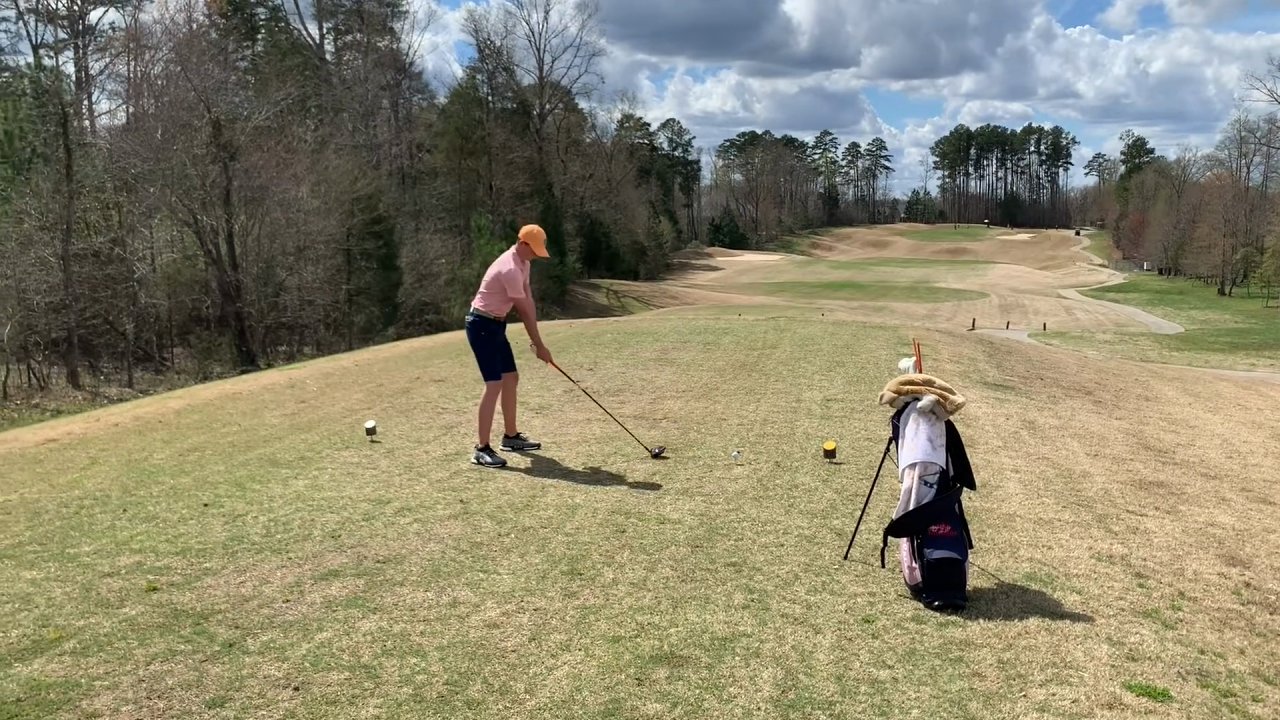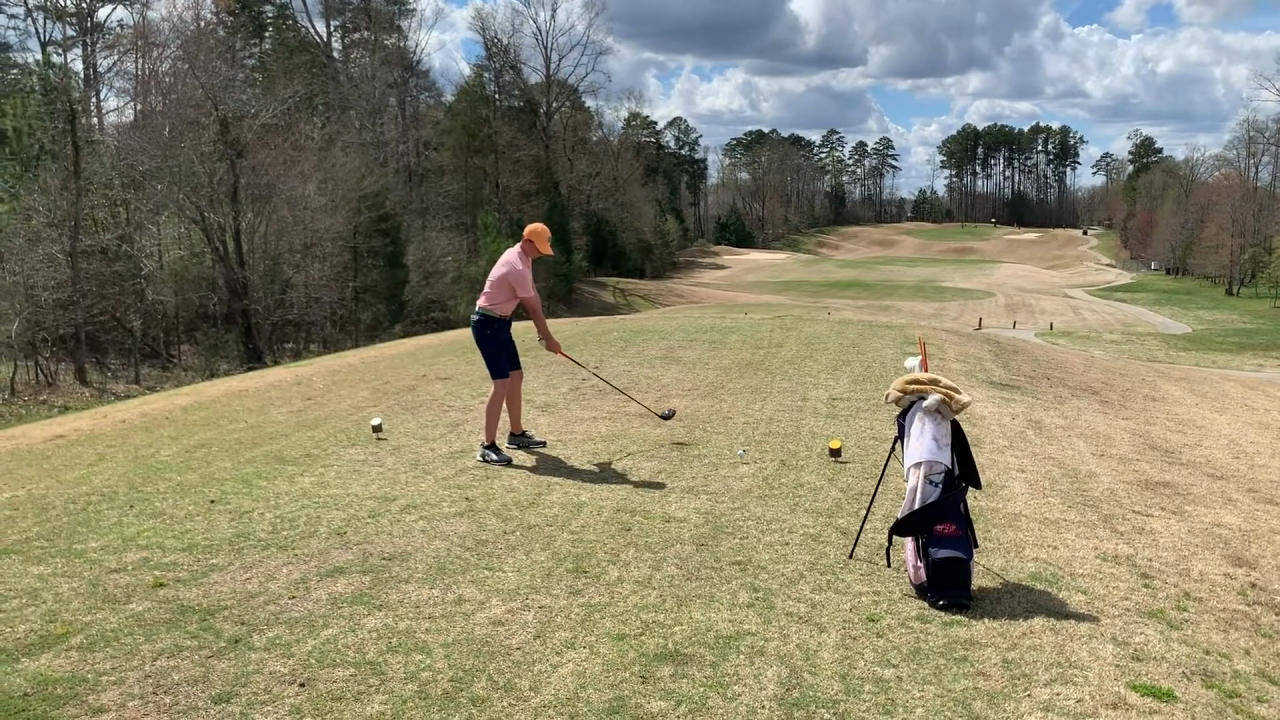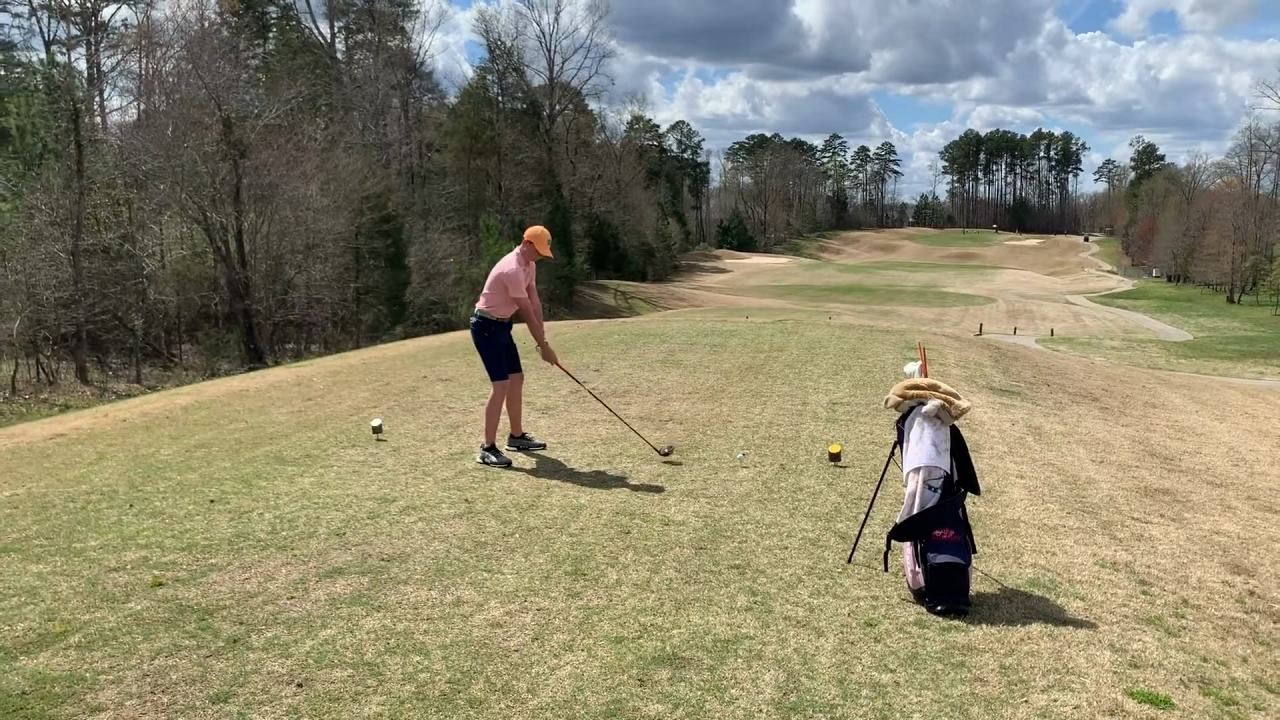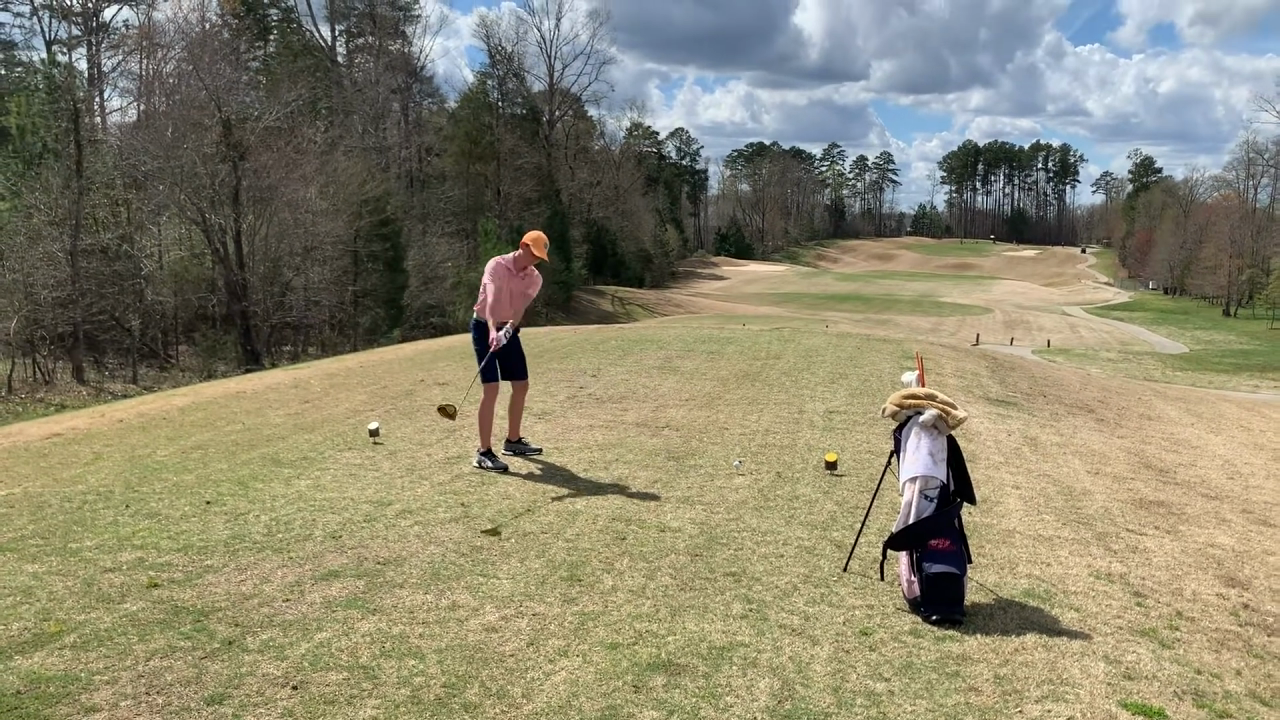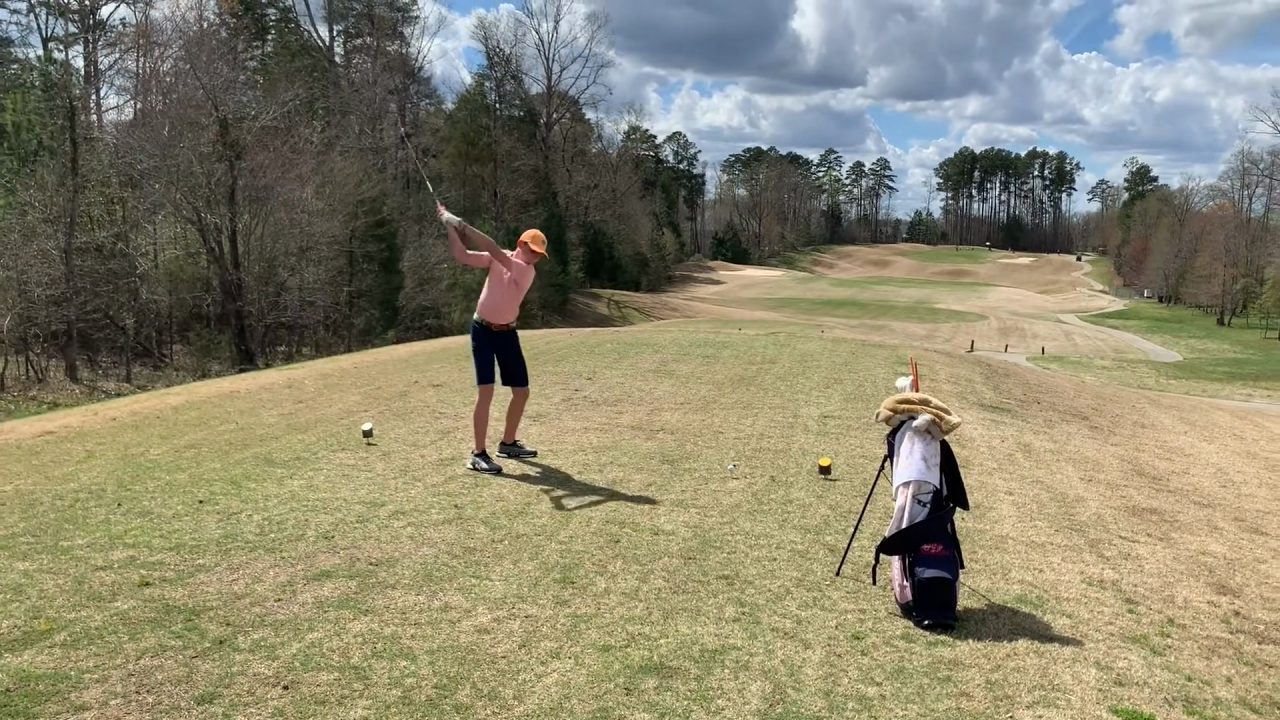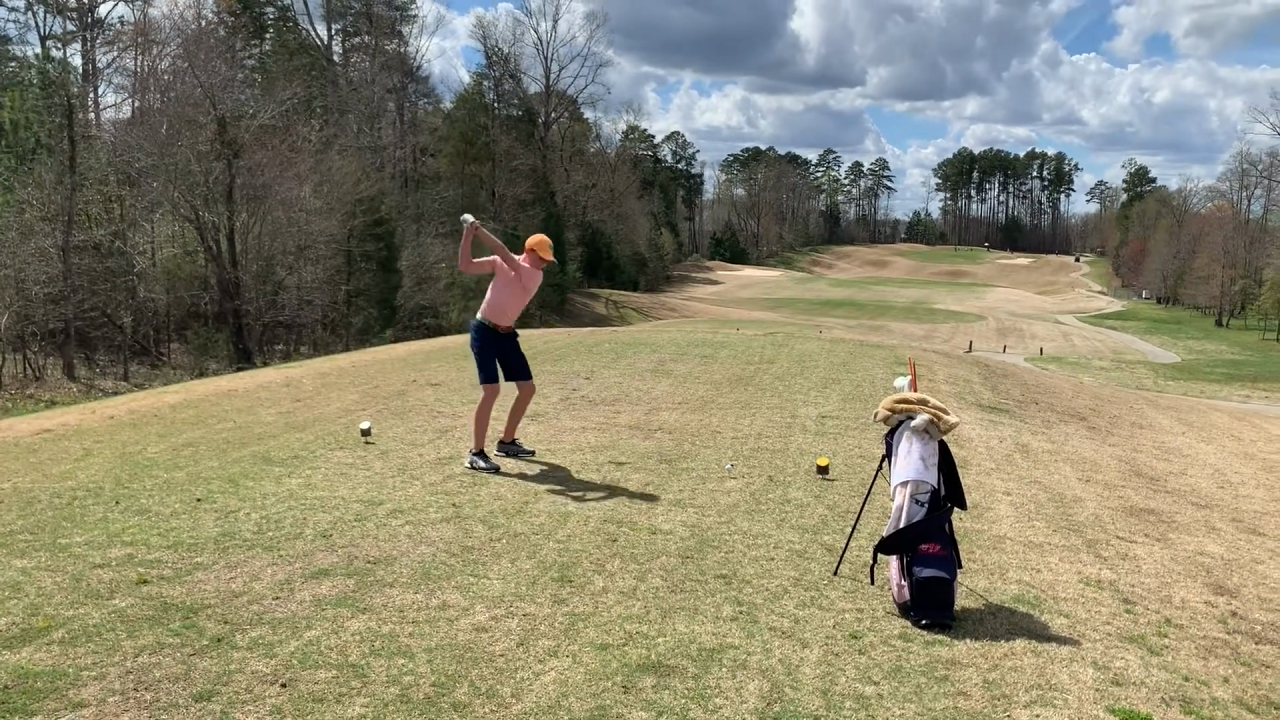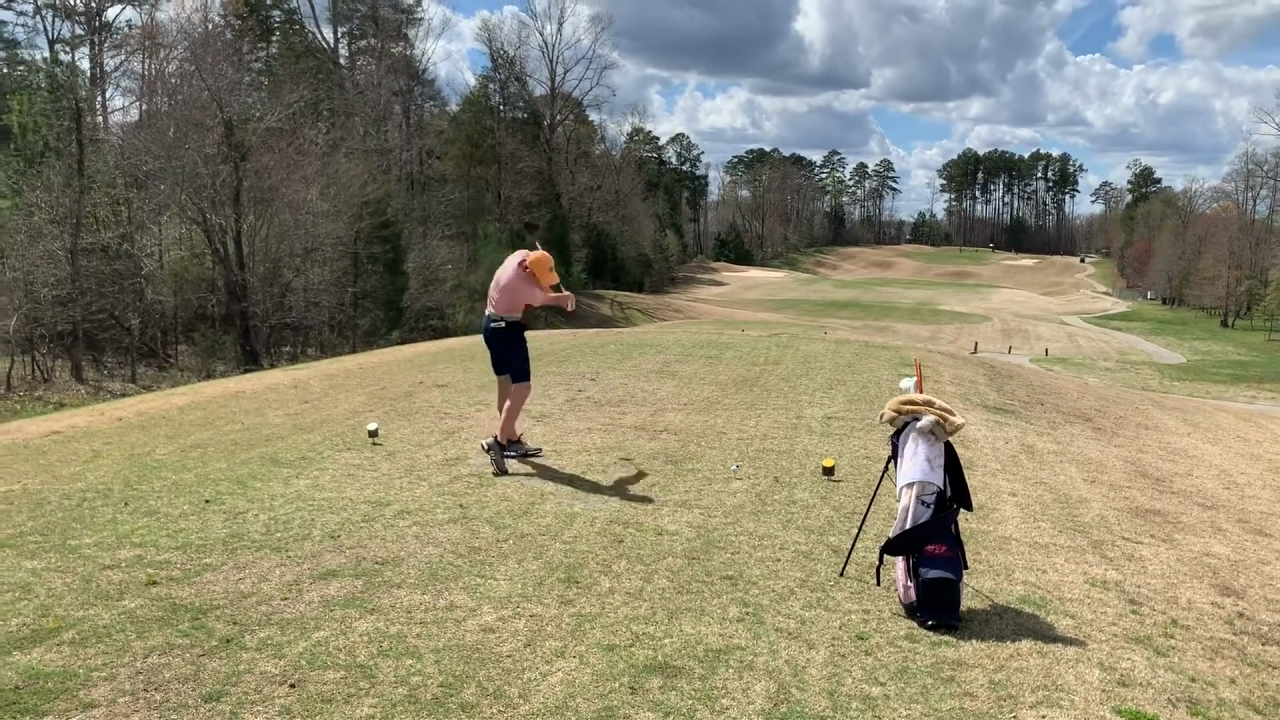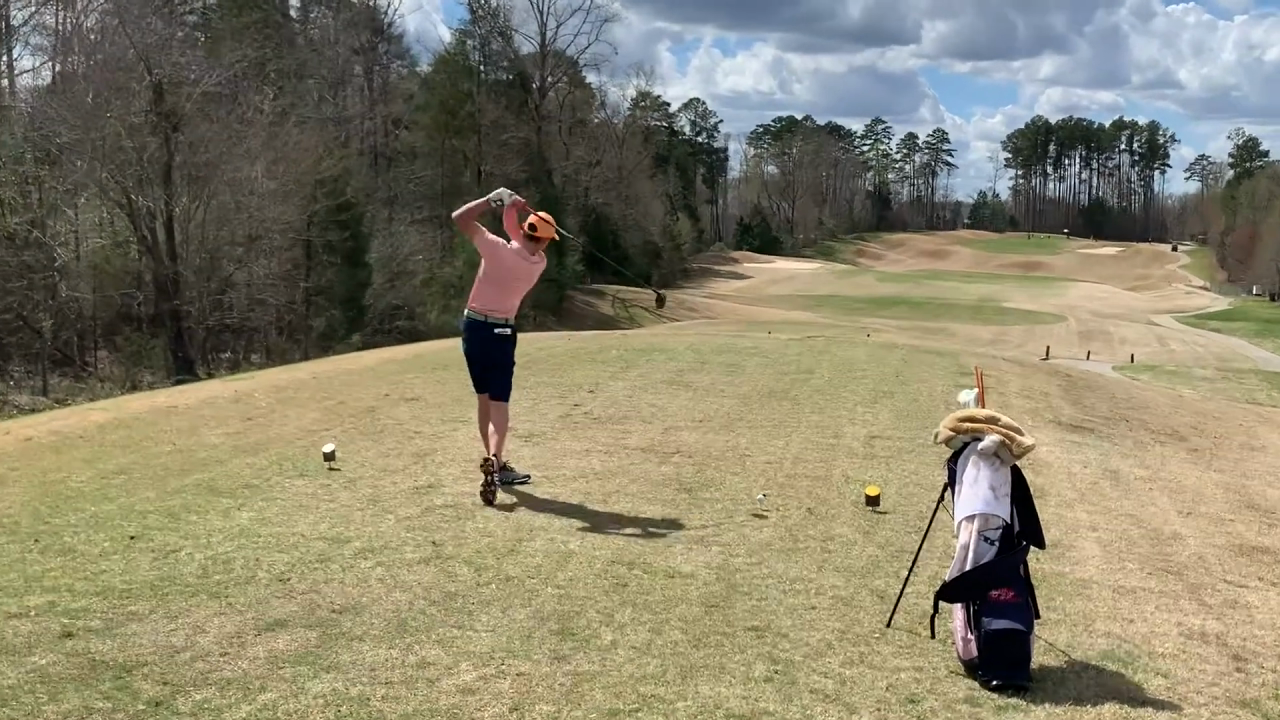
dt=0.3s
person 1, frame 1
left shoulder: (523, 264)
right shoulder: (509, 270)
left elbow: (528, 302)
right elbow: (524, 312)
left wrist: (536, 340)
right wrist: (539, 346)
left hip: (495, 325)
right hip: (482, 325)
left knee: (511, 378)
right knee: (494, 385)
left ankle: (511, 436)
right ankle: (481, 449)
person 1, frame 2
left shoulder: (521, 258)
right shoulder: (517, 269)
left elbow: (534, 297)
right elbow: (533, 309)
left wrist: (542, 334)
right wrist: (549, 339)
left hip: (499, 323)
right hip: (487, 324)
left knee: (515, 377)
right knee: (501, 383)
left ankle: (516, 434)
right ankle: (487, 446)
person 1, frame 3
left shoulder: (527, 265)
right shoulder: (512, 270)
left elbow: (535, 303)
right elbow: (527, 313)
left wrist: (542, 339)
right wrist: (543, 346)
left hip: (501, 326)
right hip: (486, 327)
left knee: (516, 380)
right knee: (501, 385)
left ankle: (516, 436)
right ankle: (487, 448)
person 1, frame 4
left shoulder: (535, 278)
right shoulder: (497, 264)
left elbow: (521, 306)
right elbow: (491, 299)
left wrist: (507, 330)
right wrist: (492, 330)
left hip: (510, 330)
right hip: (483, 328)
left knee: (521, 386)
right knee: (491, 389)
left ankle: (514, 440)
right ankle: (484, 453)
person 1, frame 5
left shoulder: (526, 270)
right shoulder: (498, 257)
left elbow: (494, 250)
right elbow: (462, 256)
left wrist: (460, 224)
right wrist: (453, 226)
left hip: (506, 333)
right hip: (482, 330)
left knee: (522, 392)
right knee: (485, 391)
left ankle: (508, 443)
right ankle: (478, 454)
person 1, frame 6
left shoulder: (534, 277)
right shoulder: (504, 261)
left elbow: (501, 251)
right elbow: (464, 266)
left wrist: (477, 229)
right wrist: (468, 232)
left hip: (506, 334)
right hip: (484, 332)
left knee: (527, 390)
right knee: (491, 391)
left ankle: (508, 442)
right ankle: (476, 453)
person 1, frame 7
left shoulder: (521, 256)
right shoulder: (525, 286)
right elbow: (547, 298)
left wrist: (562, 297)
right wrist: (566, 297)
left hip: (492, 327)
right hip: (507, 329)
left knee: (506, 385)
right knee: (521, 389)
left ankle: (511, 439)
right ankle: (499, 441)
person 1, frame 8
left shoulder: (498, 250)
right shoulder: (540, 263)
left elbow: (458, 219)
right elbow: (513, 226)
left wrist: (492, 199)
right wrist: (512, 205)
left hip: (473, 325)
right hip: (500, 331)
left knee: (484, 398)
right knee: (499, 403)
left ankle: (495, 463)
right ankle: (494, 459)
